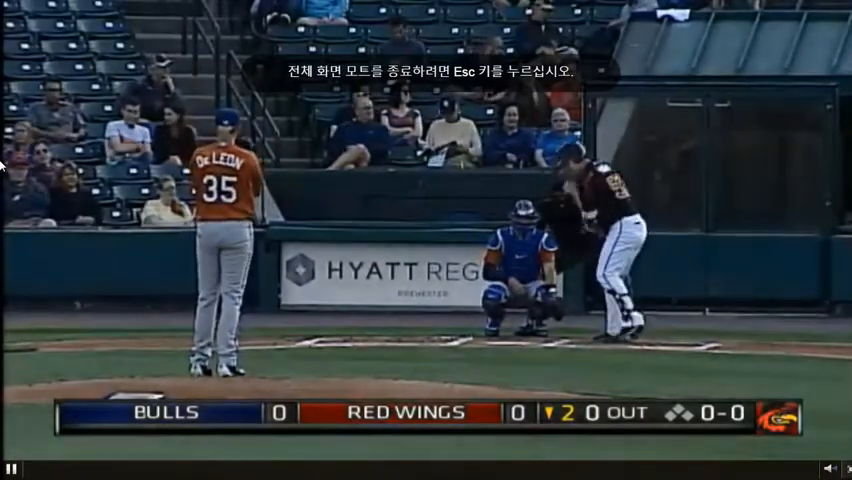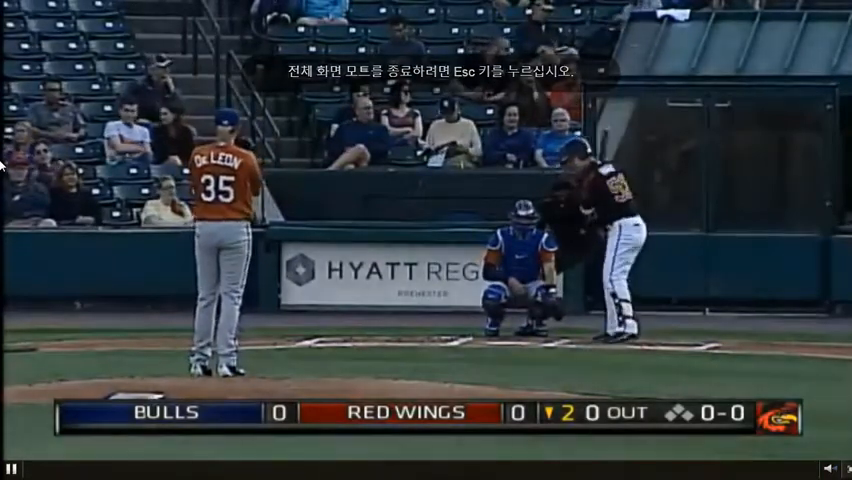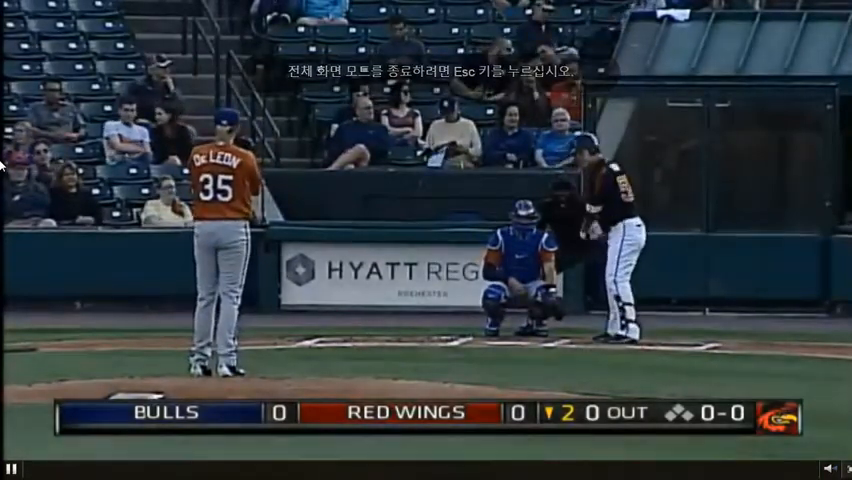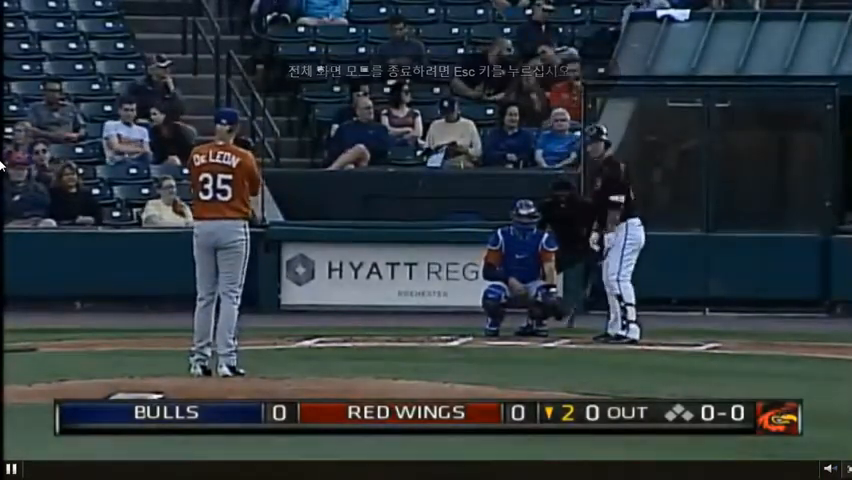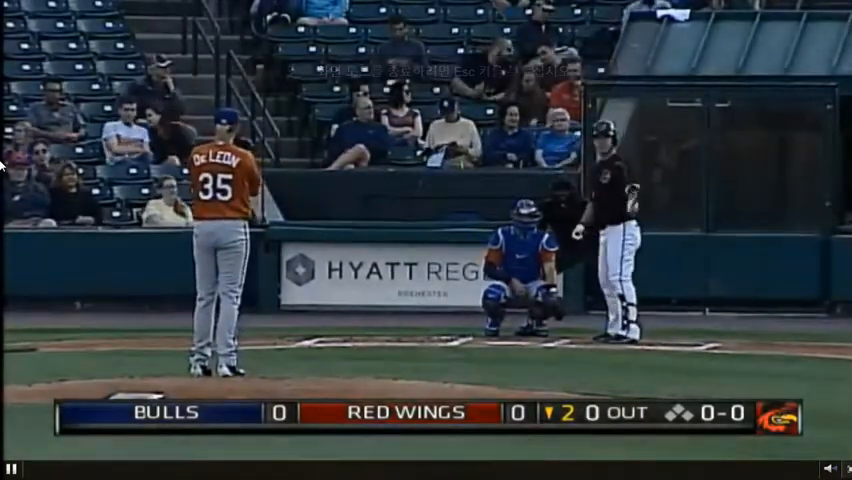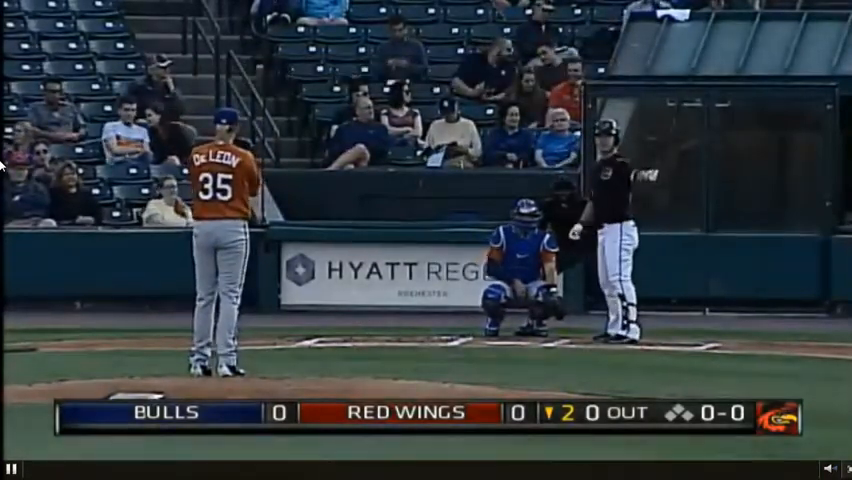
dt=0.2s
person 1, frame 1
left shoulder: (199, 156)
right shoulder: (247, 159)
right elbow: (257, 191)
left hip: (206, 228)
right hip: (237, 229)
left knee: (206, 296)
right knee: (231, 296)
left ankle: (199, 359)
right ankle: (227, 361)
person 1, frame 2
left shoulder: (197, 155)
right shoulder: (246, 158)
right elbow: (256, 190)
left hip: (205, 228)
right hip: (235, 229)
left knee: (206, 295)
right knee: (231, 296)
left ankle: (200, 359)
right ankle: (227, 360)
person 1, frame 3
left shoulder: (196, 155)
right shoulder: (245, 158)
right elbow: (255, 190)
left hip: (203, 228)
right hip: (233, 228)
left knee: (205, 295)
right knee: (230, 296)
left ankle: (199, 359)
right ankle: (226, 360)
person 1, frame 4
left shoulder: (196, 155)
right shoulder: (244, 158)
right elbow: (255, 190)
left hip: (203, 227)
right hip: (232, 228)
left knee: (205, 295)
right knee: (229, 295)
left ankle: (199, 359)
right ankle: (226, 360)
person 1, frame 5
left shoulder: (196, 155)
right shoulder: (244, 157)
right elbow: (254, 190)
left hip: (202, 227)
right hip: (232, 228)
left knee: (204, 295)
right knee: (229, 295)
left ankle: (199, 359)
right ankle: (226, 360)
person 1, frame 6
left shoulder: (196, 155)
right shoulder: (244, 158)
right elbow: (254, 190)
left hip: (202, 227)
right hip: (232, 228)
left knee: (204, 295)
right knee: (229, 295)
left ankle: (199, 359)
right ankle: (226, 360)
person 2, frame 1
left shoulder: (589, 178)
right shoulder: (601, 170)
left elbow: (591, 217)
left wrist: (590, 226)
left hip: (624, 227)
right hip: (634, 226)
left knee: (605, 273)
right knee: (613, 276)
left ankle: (630, 319)
right ankle: (615, 329)
person 2, frame 2
left shoulder: (590, 178)
right shoulder: (609, 168)
left elbow: (588, 213)
left wrist: (597, 216)
left hip: (623, 228)
right hip: (635, 226)
left knee: (613, 278)
right knee: (613, 278)
left ankle: (627, 327)
right ankle: (614, 329)
person 2, frame 3
left shoulder: (599, 173)
right shoulder: (610, 168)
left elbow: (593, 211)
left wrist: (587, 229)
right wrist: (597, 225)
left hip: (625, 229)
right hip: (629, 228)
left knee: (616, 279)
right knee: (614, 279)
left ankle: (629, 330)
right ankle: (615, 329)
person 2, frame 4
left shoulder: (612, 167)
right shoulder: (603, 168)
left elbow: (617, 204)
left wrist: (608, 231)
right wrist: (596, 230)
left hip: (625, 229)
right hip: (616, 231)
left knee: (618, 278)
right knee: (609, 279)
left ankle: (630, 330)
right ankle: (616, 329)
person 2, frame 5
left shoulder: (618, 165)
right shoulder: (598, 167)
left elbow: (631, 187)
left wrist: (632, 200)
right wrist: (582, 223)
left hip: (621, 229)
right hip: (607, 231)
left knee: (620, 278)
right knee: (606, 281)
left ankle: (629, 330)
right ankle: (615, 329)
person 2, frame 6
left shoulder: (620, 163)
right shoulder: (598, 167)
left elbow: (634, 174)
left wrist: (646, 176)
right wrist: (581, 223)
left hip: (619, 229)
right hip: (604, 230)
left knee: (620, 279)
right knee: (607, 282)
left ankle: (630, 330)
right ankle: (615, 328)
person 3, frame 1
left shoulder: (543, 238)
right shoulder: (500, 236)
left elbow: (549, 267)
right elbow: (488, 271)
left wrist: (551, 290)
right wrist: (509, 280)
left hip: (532, 285)
right hip: (507, 285)
left knee: (550, 300)
right knee: (491, 298)
left ankle: (535, 324)
right ankle: (493, 323)
person 3, frame 2
left shoulder: (543, 239)
right shoulder: (501, 237)
left elbow: (549, 267)
right elbow: (488, 271)
left wrist: (552, 291)
right wrist: (509, 280)
left hip: (532, 285)
right hip: (507, 285)
left knee: (550, 300)
right knee: (491, 297)
left ankle: (535, 324)
right ankle: (493, 324)
person 3, frame 3
left shoulder: (543, 238)
right shoulder: (500, 236)
left elbow: (549, 267)
right elbow: (488, 271)
left wrist: (552, 291)
right wrist: (509, 280)
left hip: (532, 285)
right hip: (508, 285)
left knee: (550, 299)
right knee: (491, 297)
left ankle: (535, 324)
right ankle: (493, 324)
person 3, frame 4
left shoulder: (543, 238)
right shoulder: (501, 236)
left elbow: (549, 267)
right elbow: (488, 271)
left wrist: (552, 291)
right wrist: (509, 280)
left hip: (532, 285)
right hip: (508, 285)
left knee: (549, 299)
right knee: (491, 296)
left ankle: (535, 324)
right ankle: (494, 324)
person 3, frame 5
left shoulder: (544, 239)
right shoulder: (502, 236)
left elbow: (549, 267)
right elbow: (489, 269)
left wrist: (552, 291)
right wrist: (511, 280)
left hip: (532, 285)
right hip: (508, 284)
left knee: (549, 299)
right knee: (491, 296)
left ankle: (535, 324)
right ankle: (493, 324)
person 3, frame 6
left shoulder: (544, 239)
right shoulder: (503, 234)
left elbow: (550, 267)
right elbow: (491, 268)
left wrist: (553, 292)
right wrist: (513, 281)
left hip: (533, 285)
right hip: (508, 284)
left knee: (550, 299)
right knee: (490, 296)
left ankle: (535, 324)
right ankle: (493, 324)
